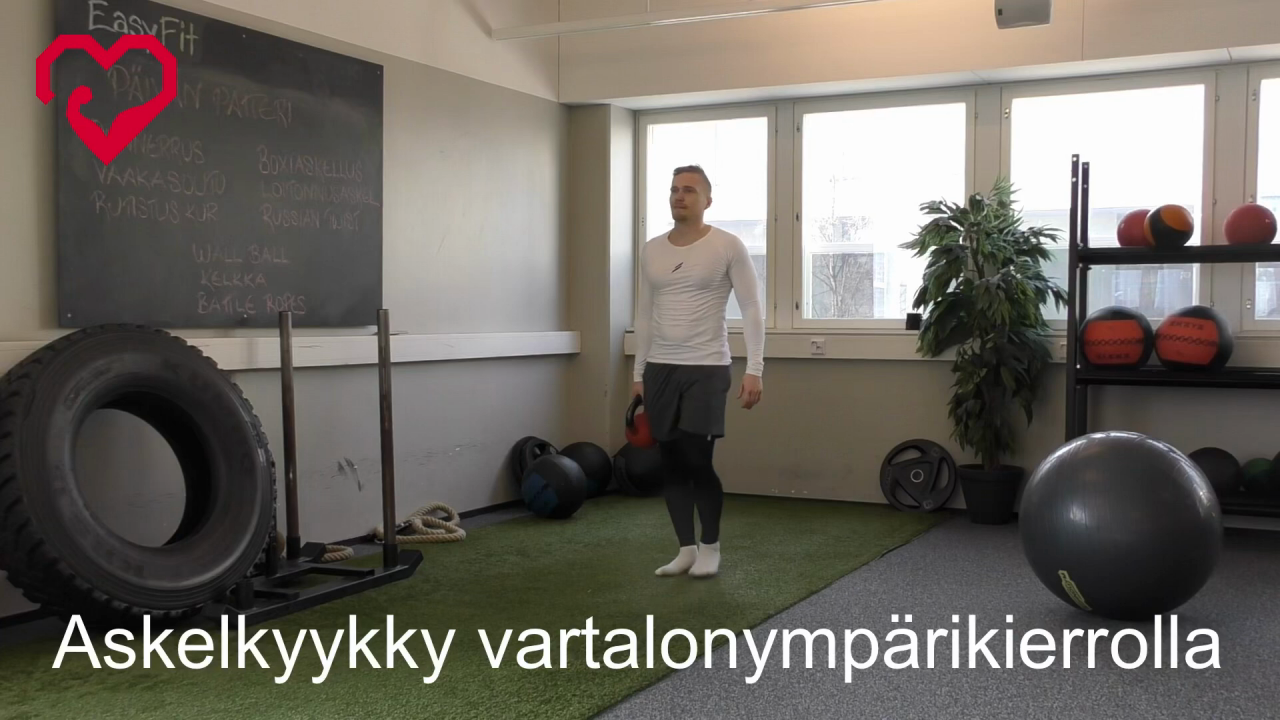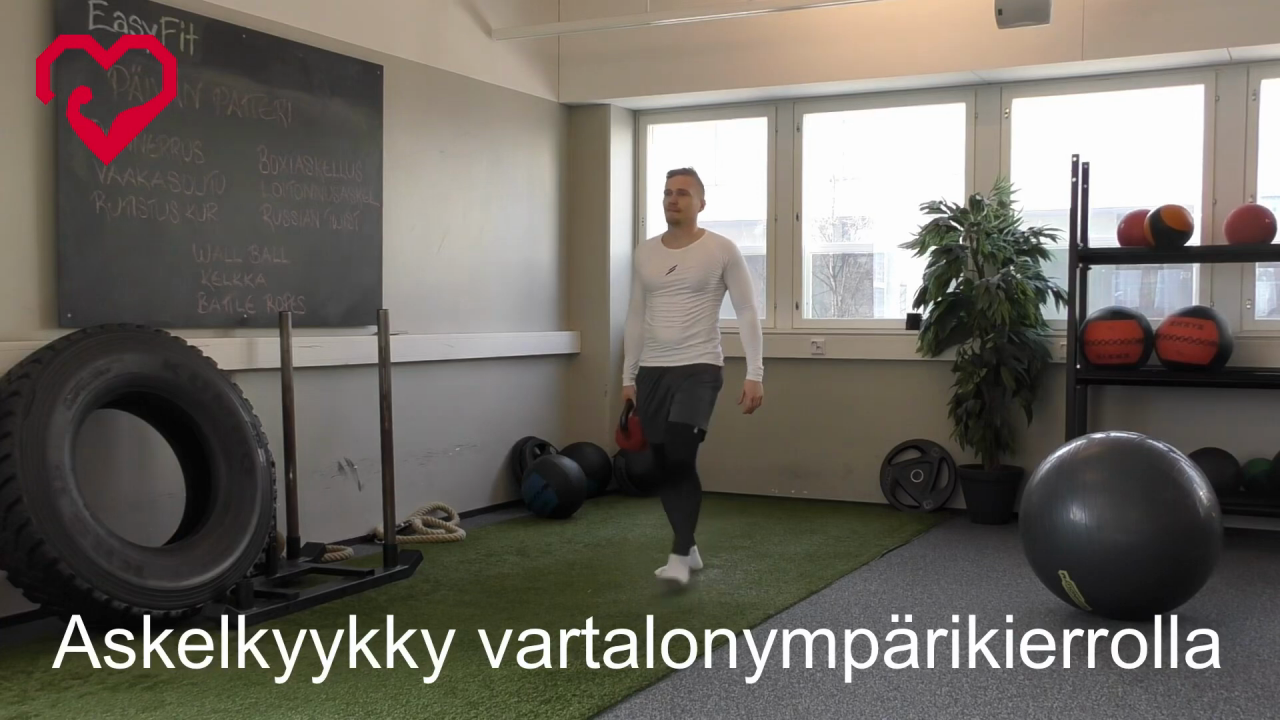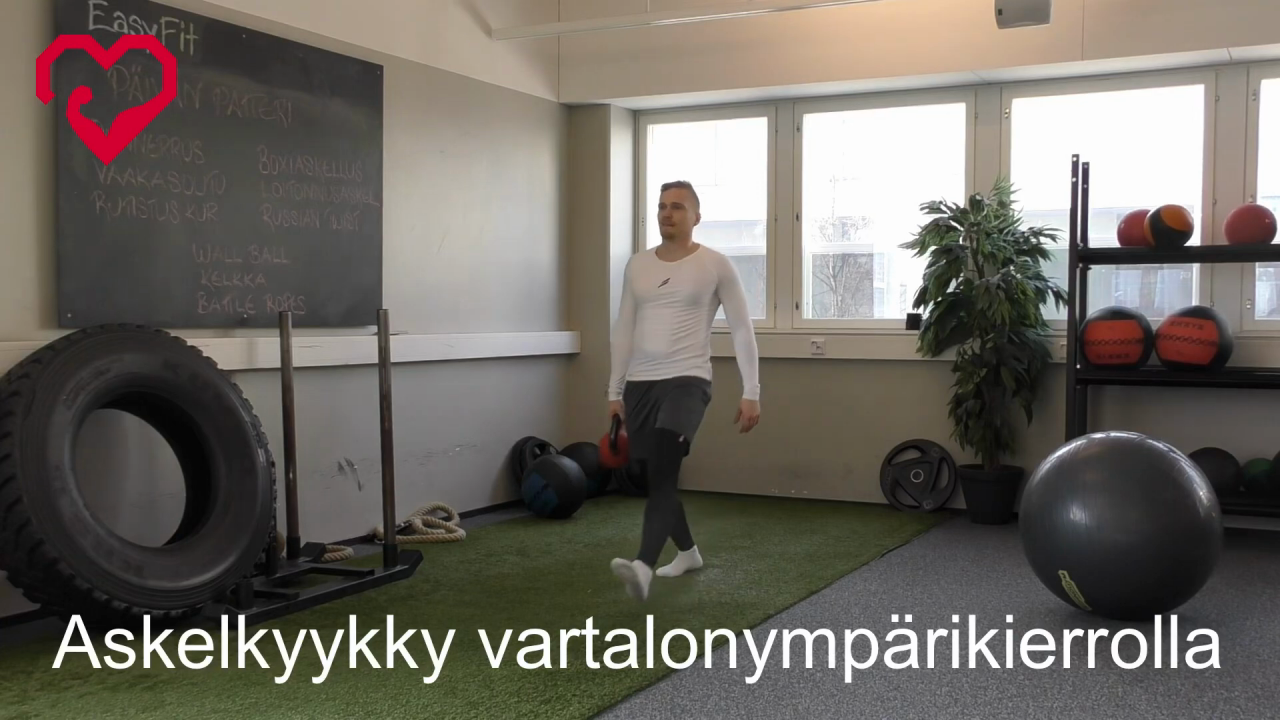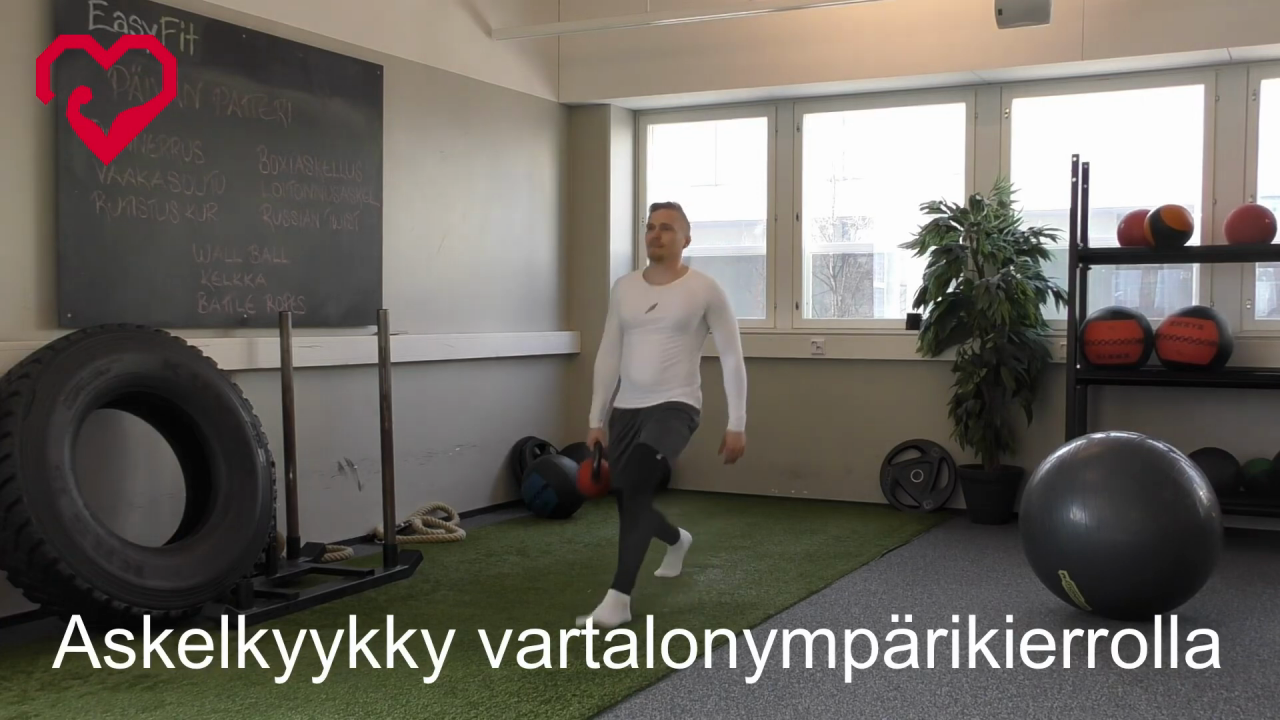
dt=0.2s
person 1, frame 1
left shoulder: (727, 246)
right shoulder: (652, 250)
left elbow: (752, 310)
left wrist: (754, 370)
right wrist: (638, 373)
left hip: (706, 368)
right hip: (661, 370)
left knee: (697, 462)
right knee: (671, 464)
left ankle: (710, 546)
right ankle: (686, 549)
person 1, frame 2
left shoulder: (721, 250)
right shoulder: (645, 253)
left elbow: (748, 314)
right elbow: (636, 318)
left wrist: (754, 374)
right wrist: (628, 377)
left hip: (698, 369)
right hip: (653, 372)
left knee: (680, 460)
right knee: (664, 468)
left ankle: (680, 554)
right ankle: (688, 550)
person 1, frame 3
left shoulder: (716, 265)
right shoulder: (637, 265)
left elbow: (742, 330)
right elbow: (624, 330)
left wrist: (751, 392)
right wrist: (615, 391)
left hip: (686, 381)
right hip: (640, 384)
left knee: (661, 471)
right knee: (655, 477)
left ankle: (643, 567)
right ankle: (688, 551)
person 1, frame 4
left shoulder: (704, 289)
right shoulder: (624, 287)
left elbow: (732, 358)
right elbow: (609, 354)
left wrist: (736, 424)
right wrist: (597, 418)
left hip: (674, 406)
right hip: (627, 410)
left knee: (635, 484)
right knee: (632, 502)
left ankle: (618, 599)
right ankle: (677, 541)
